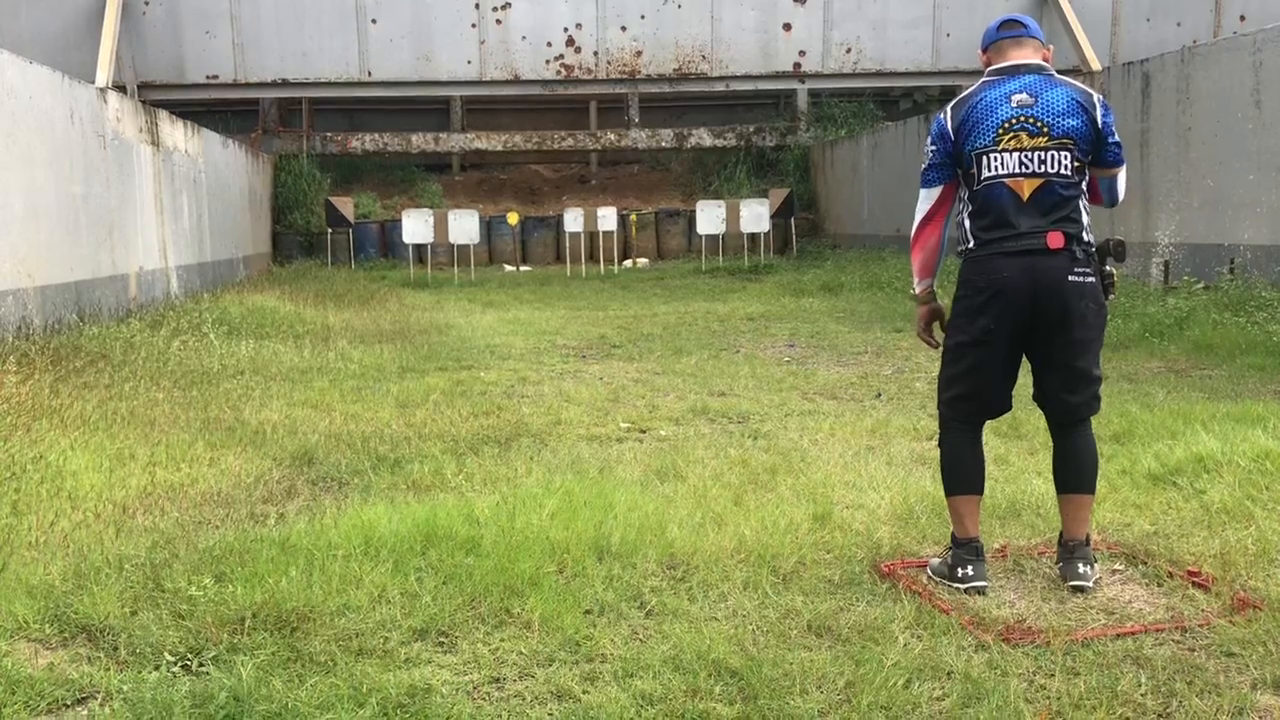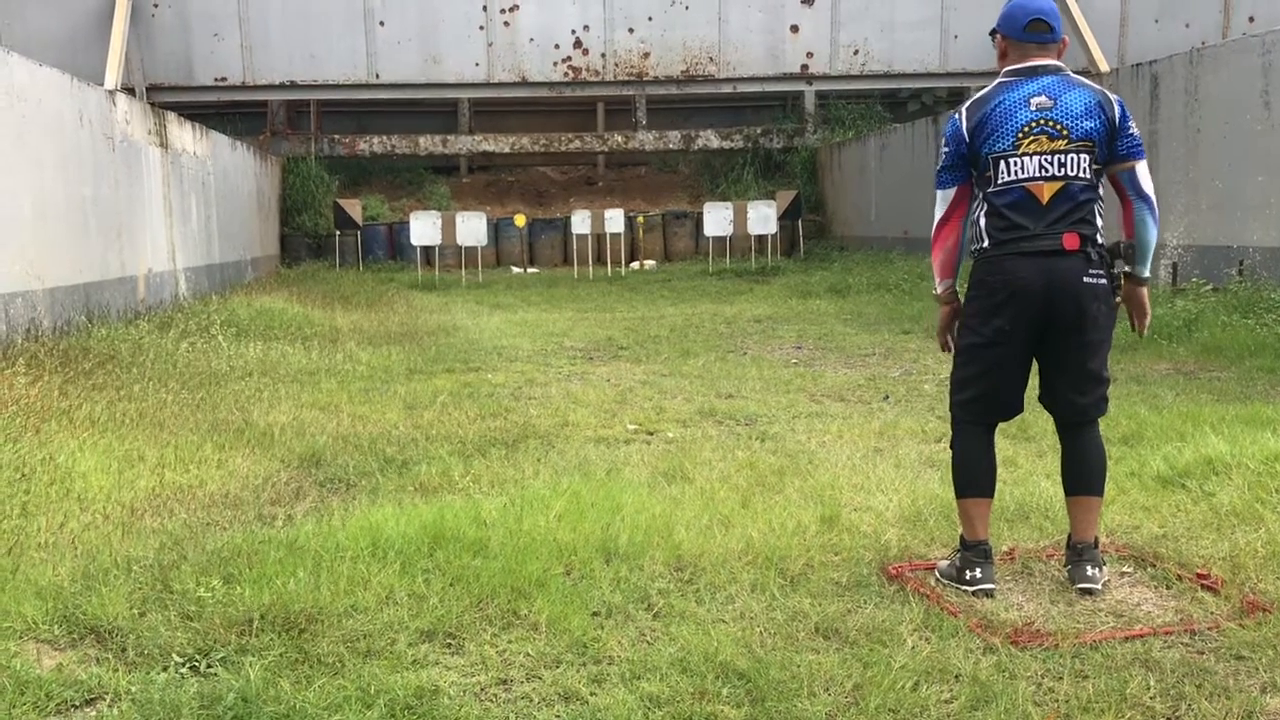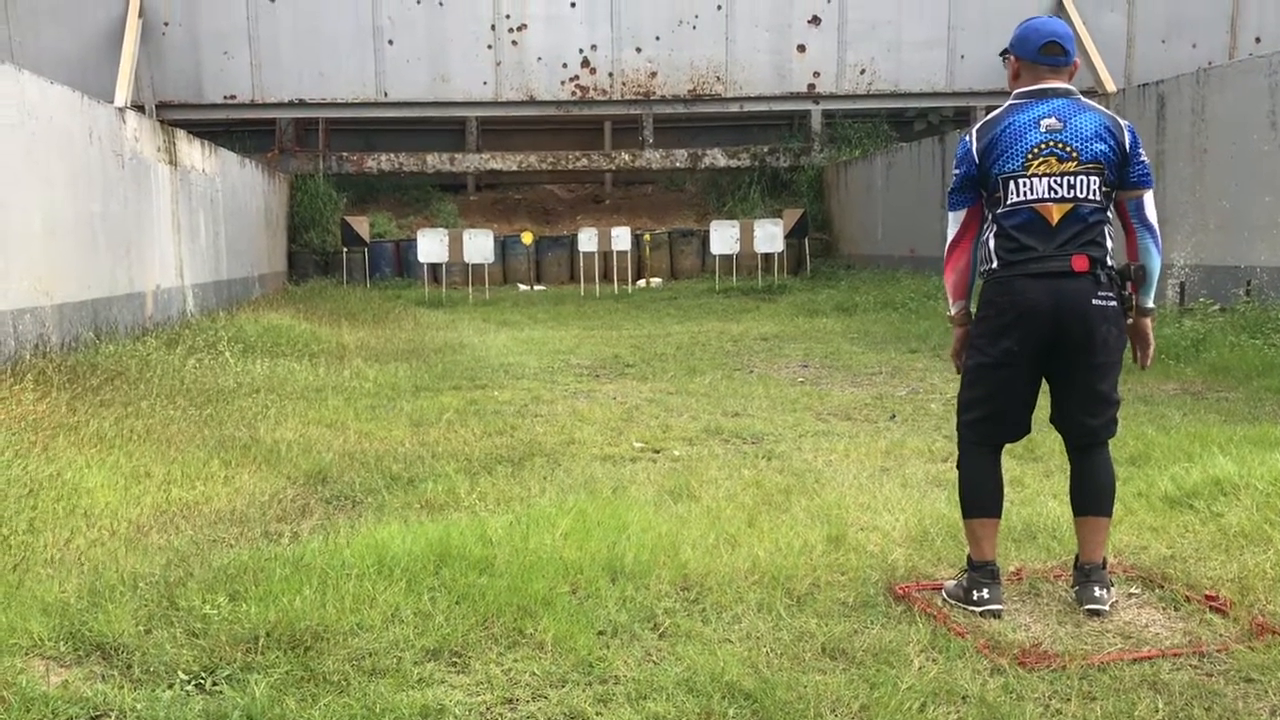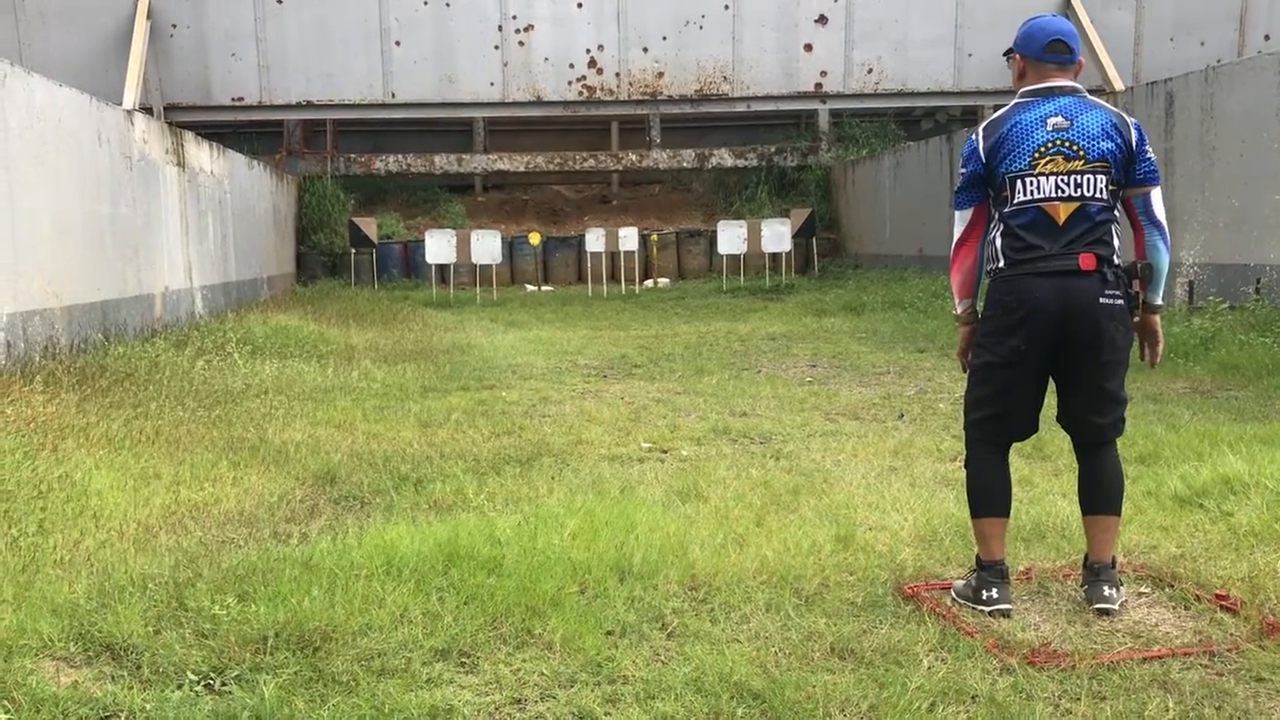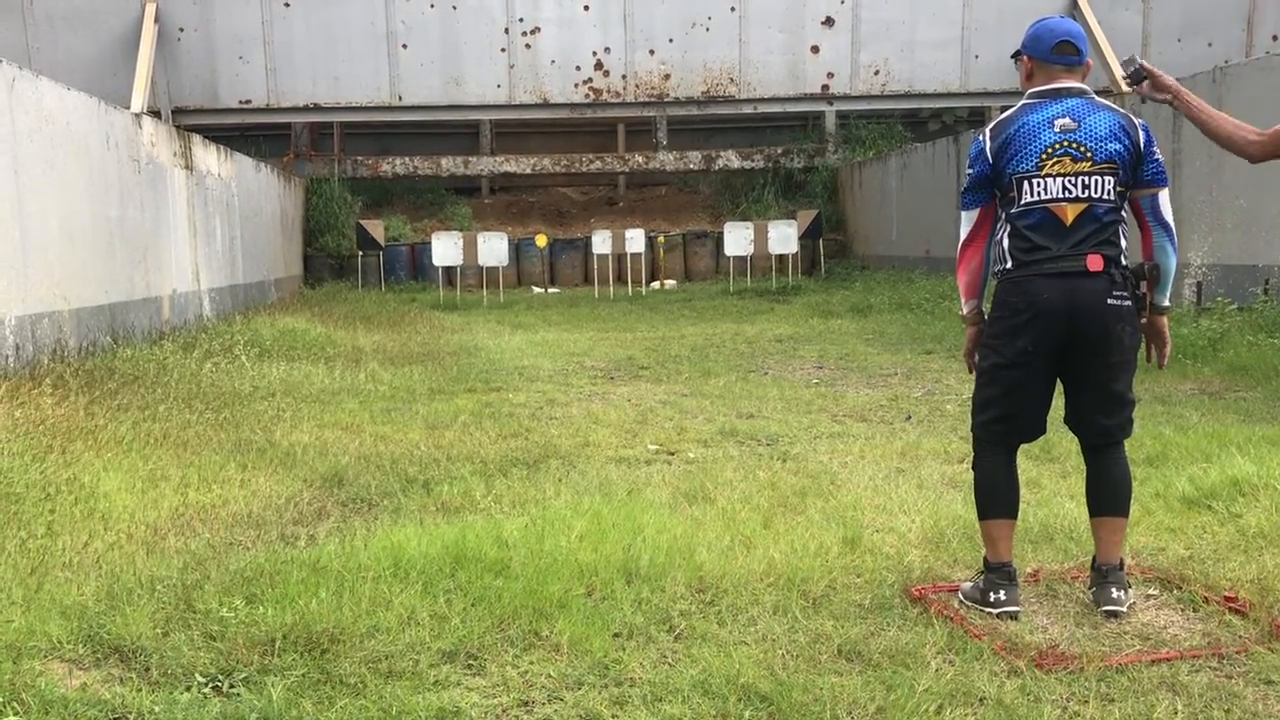
dt=1s
person 1, frame 1
left shoulder: (959, 113)
right shoulder: (1086, 102)
left elbow: (931, 210)
right elbow: (1110, 193)
left wrist: (924, 293)
left hip: (990, 277)
right hip: (1068, 274)
left knee: (960, 415)
right knee: (1072, 415)
left ankle: (966, 557)
right ankle: (1077, 555)
person 1, frame 2
left shoulder: (974, 112)
right shoulder: (1102, 104)
left elbow: (950, 213)
right elbow: (1139, 197)
left wrist: (946, 295)
right wrist: (1137, 278)
left hip: (1002, 278)
right hip: (1080, 276)
left knee: (973, 416)
right knee: (1080, 417)
left ankle: (975, 559)
right ankle: (1086, 557)
person 1, frame 3
left shoulder: (986, 133)
right shoulder: (1114, 129)
left elbow: (962, 235)
right elbow: (1143, 226)
left wrist: (960, 317)
right wrist: (1141, 309)
left hip: (1011, 300)
right hip: (1091, 298)
left knee: (980, 437)
right knee: (1090, 438)
left ankle: (982, 579)
right ankle: (1093, 578)
person 1, frame 4
left shoulder: (992, 132)
right shoulder: (1120, 127)
left elbow: (968, 233)
right elbow: (1151, 223)
left wrist: (966, 316)
right wrist: (1150, 306)
left hip: (1017, 299)
right hip: (1097, 297)
left knee: (988, 436)
right knee: (1098, 437)
left ankle: (991, 579)
right ankle: (1102, 578)
person 1, frame 5
left shoulder: (999, 133)
right shoulder: (1128, 127)
left elbow: (975, 234)
right elbow: (1158, 225)
left wrist: (972, 317)
right wrist: (1158, 308)
left hip: (1024, 300)
right hip: (1104, 298)
left knee: (995, 438)
right knee: (1105, 438)
left ankle: (999, 581)
right ankle: (1110, 580)
